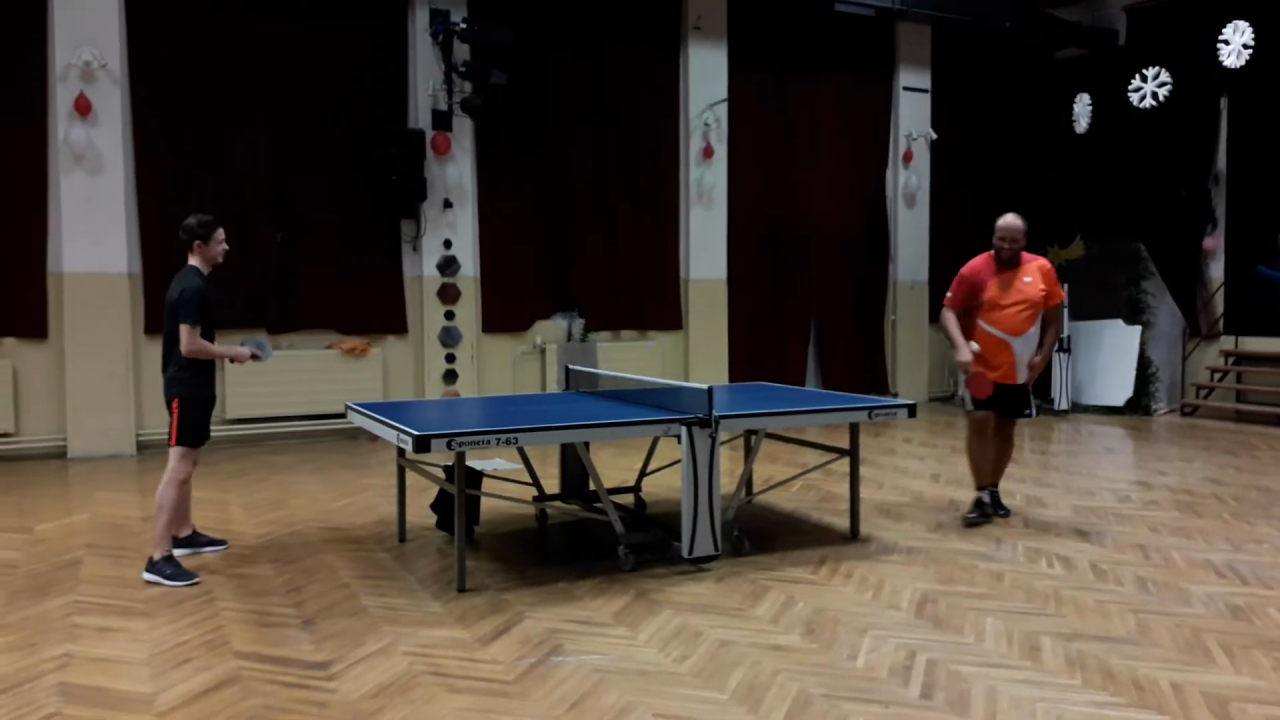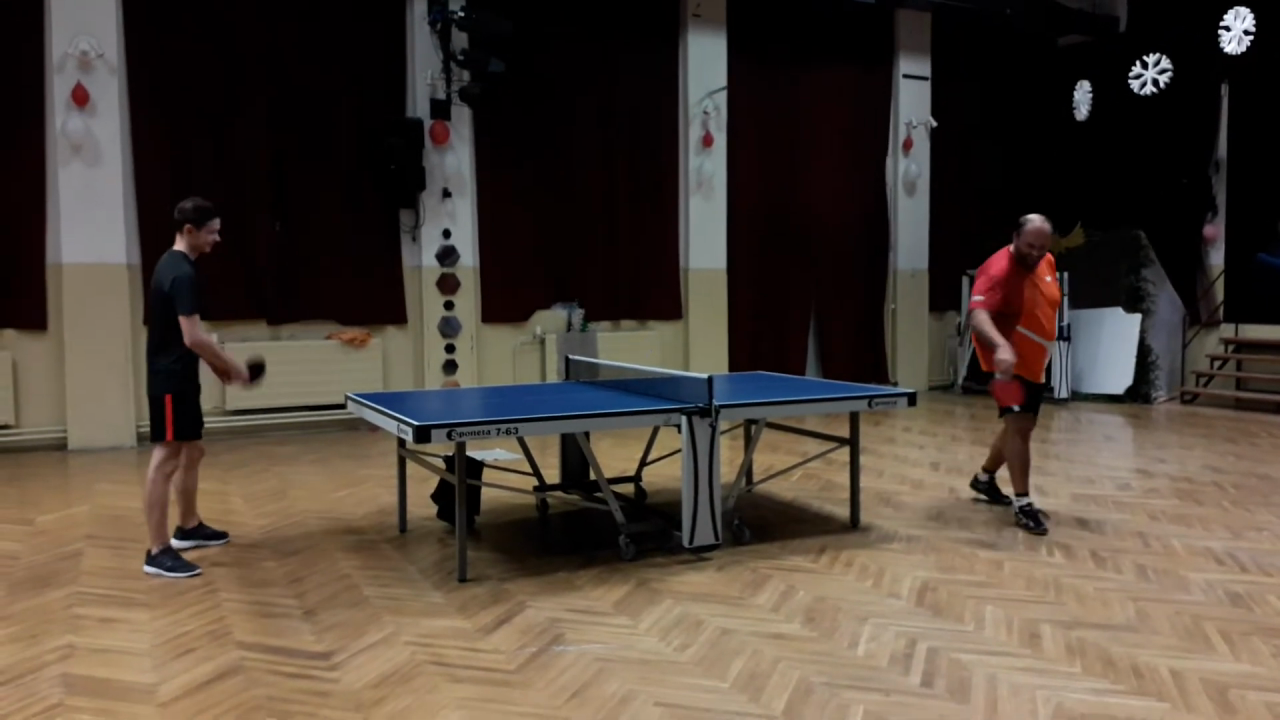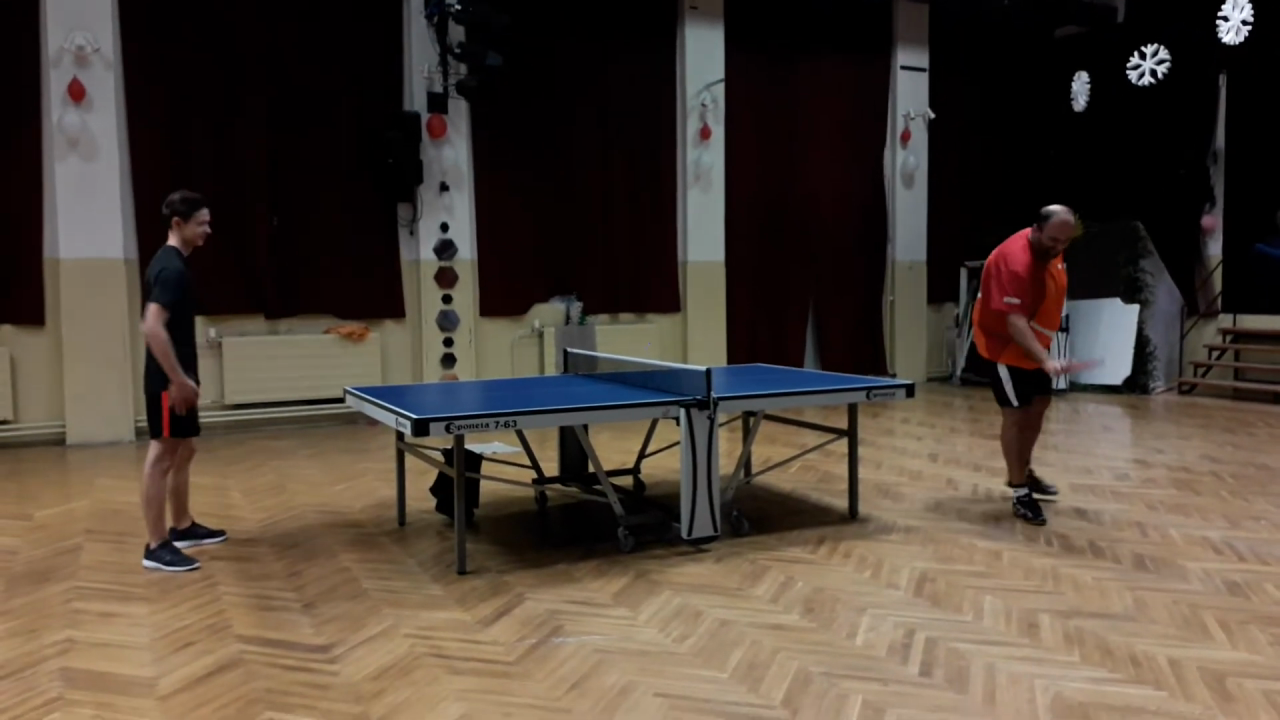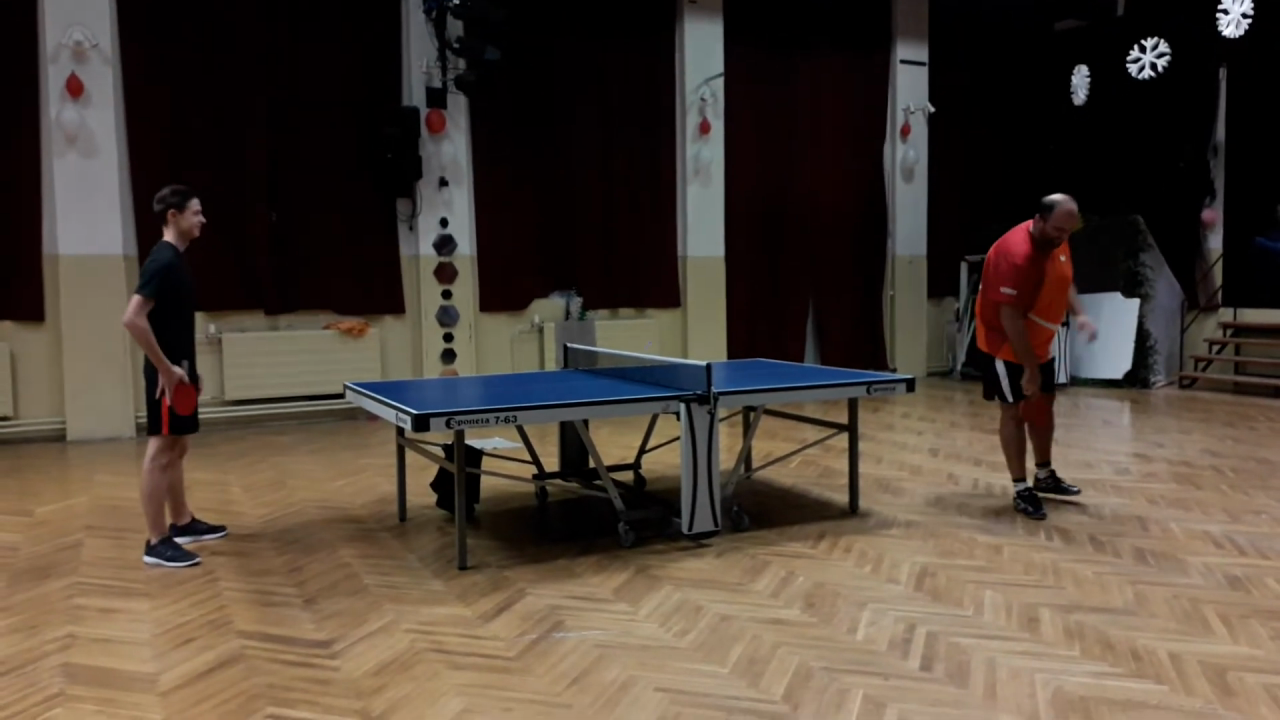
dt=0.3s
person 1, frame 1
left shoulder: (191, 282)
right shoulder: (192, 286)
right elbow: (190, 346)
right wrist: (234, 352)
left hip: (193, 387)
right hip: (187, 389)
left knee: (182, 464)
right knee: (179, 469)
left ankle: (184, 534)
right ankle: (159, 557)
person 1, frame 2
left shoulder: (171, 265)
right shoulder: (182, 274)
right elbow: (193, 338)
left wrist: (219, 363)
right wrist: (231, 367)
left hip: (179, 378)
right hip: (171, 381)
left knee: (192, 452)
right knee: (165, 460)
left ankle: (189, 527)
right ankle: (158, 552)
person 1, frame 3
left shoulder: (171, 263)
right shoulder: (171, 269)
right elbow: (152, 328)
right wrist: (177, 379)
left hip: (176, 378)
right hip: (168, 381)
left knee: (183, 452)
right knee: (162, 457)
left ankle: (182, 527)
right ankle: (157, 546)
person 1, frame 4
left shoulder: (176, 260)
right shoulder: (162, 262)
right elbow: (133, 318)
right wrist: (165, 367)
left hip: (177, 373)
right hip: (165, 375)
left knee: (176, 449)
right knee: (160, 452)
left ankle: (182, 523)
right ankle: (157, 541)
person 2, frame 1
left shoulder: (1042, 269)
right shoulder: (974, 270)
left elbow: (1054, 317)
right elbow: (949, 312)
left wrist: (1043, 356)
right wrist: (960, 347)
left hip: (1019, 370)
right hip: (981, 366)
left knee: (1004, 430)
right knee: (980, 424)
left ankle: (992, 492)
right ankle: (980, 497)
person 2, frame 2
left shoulder: (1047, 263)
right shoulder: (997, 271)
right elbow: (977, 316)
left wrist: (1044, 349)
right wrist: (1001, 347)
left hip: (1033, 362)
right hip: (1006, 361)
left knee: (1022, 425)
right knee: (1018, 425)
left ankle: (984, 478)
right ankle: (1022, 504)
person 2, frame 3
left shoulder: (1051, 250)
right shoulder: (1015, 262)
right elbow: (1014, 322)
right wrist: (1047, 359)
left hip: (1034, 348)
right hip: (1006, 347)
left knee: (1038, 405)
right knee: (1017, 416)
left ankle: (1023, 472)
right ankle: (1021, 494)
person 2, frame 4
left shoulder: (1058, 243)
right shoulder: (1016, 254)
right elbow: (1009, 315)
left wrist: (1078, 314)
right wrist: (1029, 367)
left hip: (1040, 343)
right hip: (1009, 346)
left knee: (1043, 403)
right knee: (1015, 411)
left ankle: (1044, 474)
right ankle: (1022, 488)
